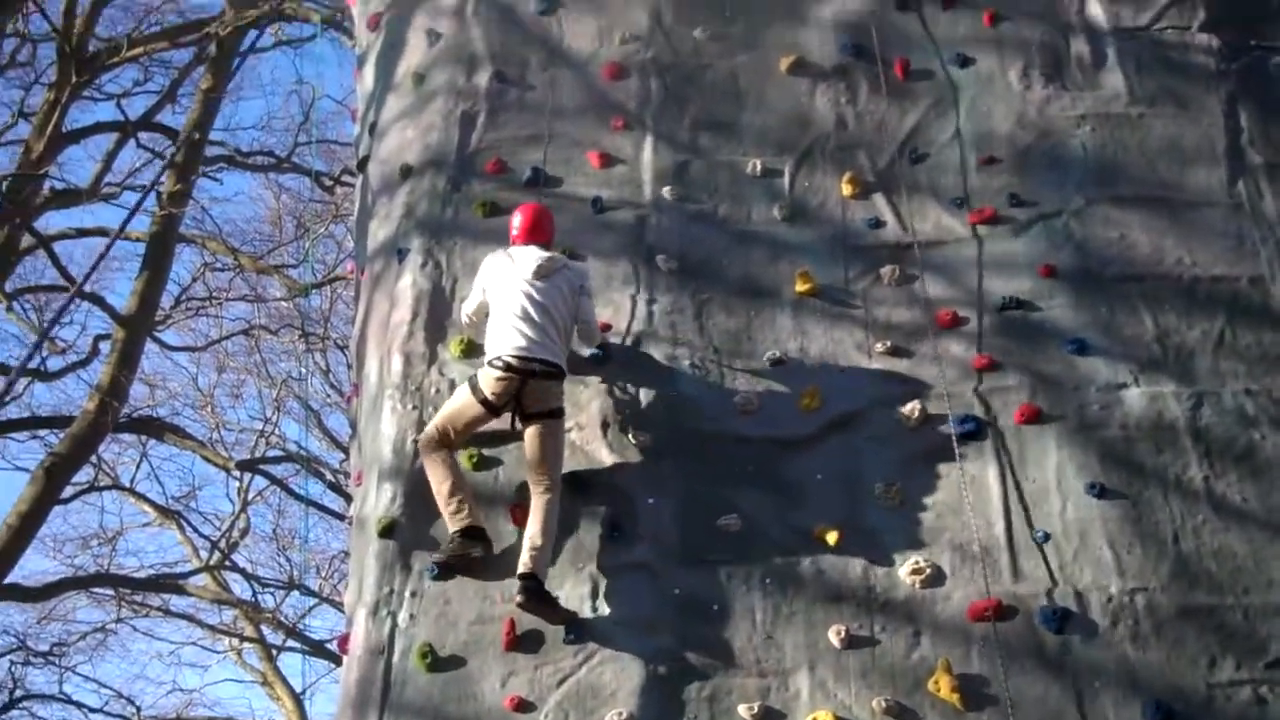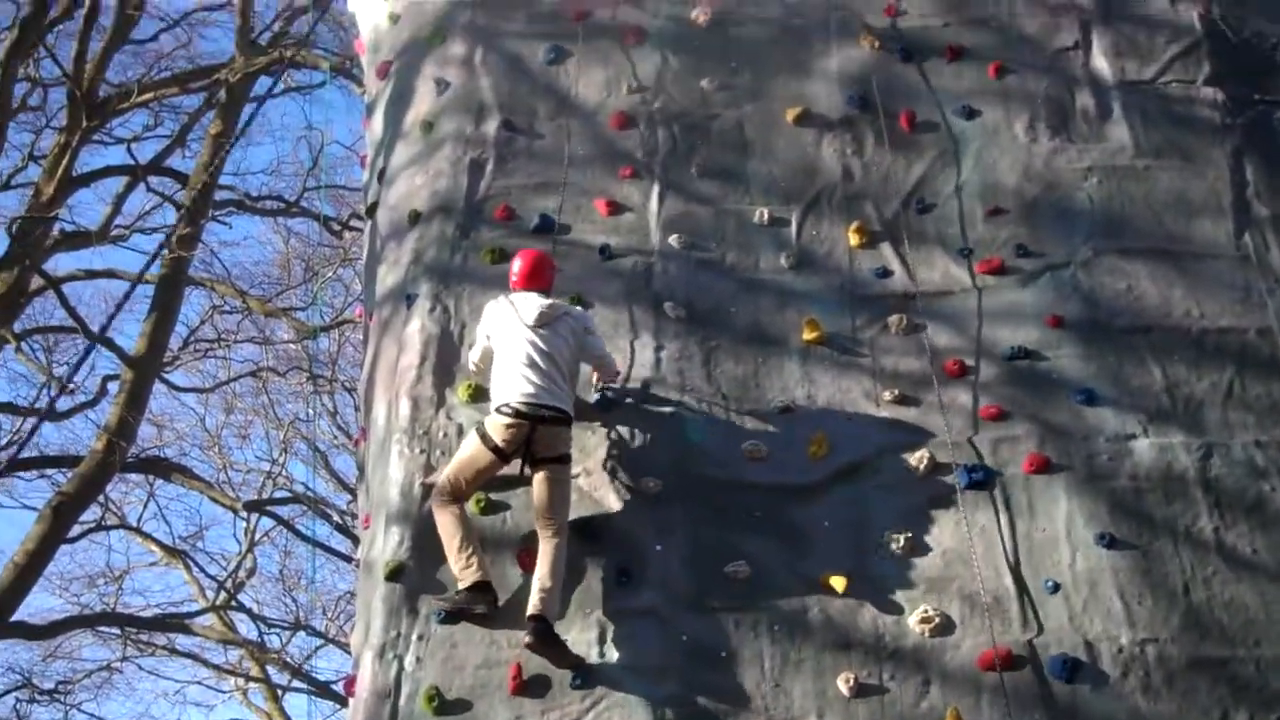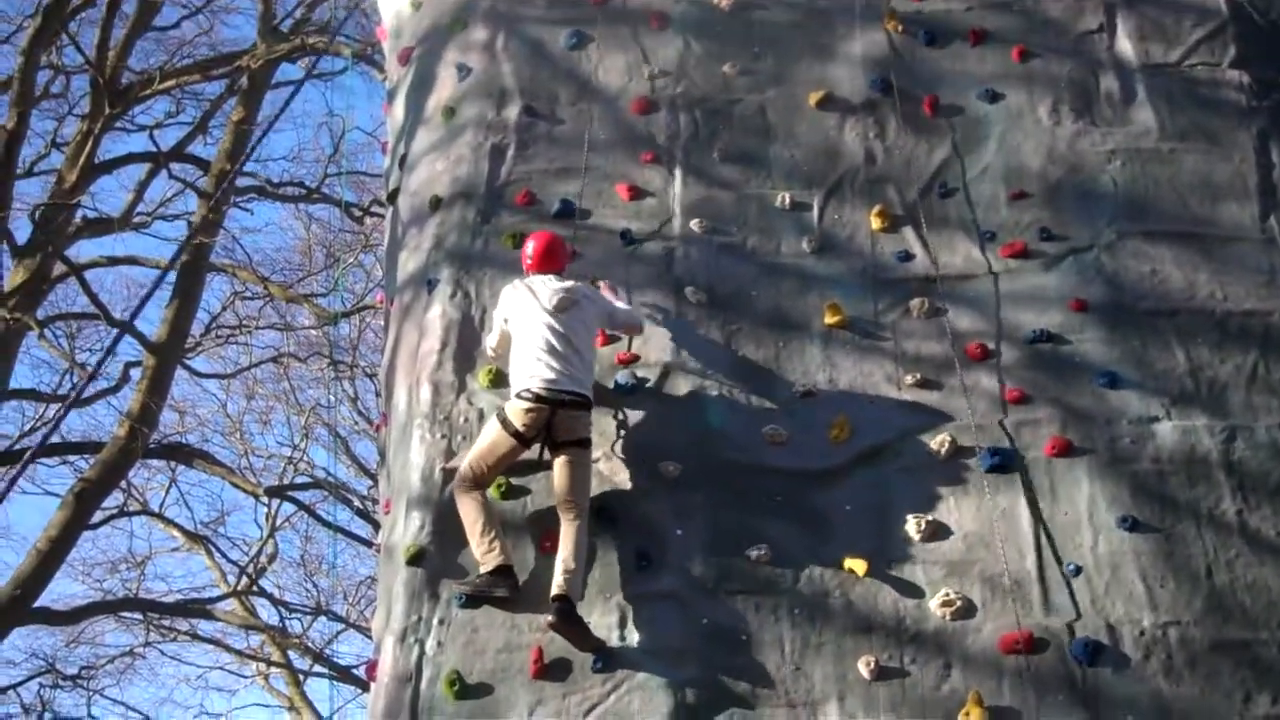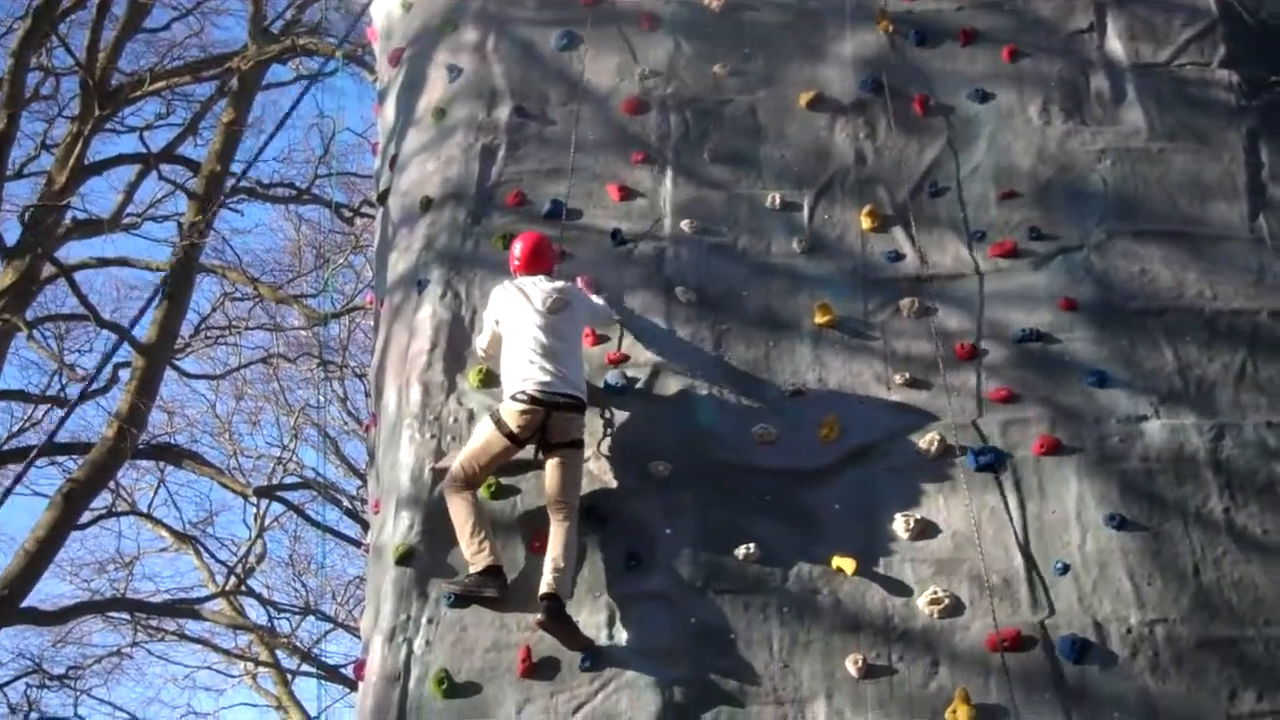
dt=0.2s
person 1, frame 1
left shoulder: (495, 262)
right shoulder: (574, 273)
left elbow: (469, 319)
right elbow: (590, 335)
right wrist: (599, 343)
left hip: (501, 371)
right hip: (547, 380)
left knee: (433, 443)
right knee: (545, 487)
left ankle: (468, 532)
right ankle: (531, 579)
person 1, frame 2
left shoulder: (497, 309)
right shoulder: (574, 317)
left elbow: (476, 365)
right elbow: (607, 371)
right wrist: (607, 379)
left hip: (509, 418)
right hip: (554, 427)
left knee: (445, 494)
right knee: (553, 531)
left ankle: (476, 585)
right ankle: (541, 621)
person 1, frame 3
left shoulder: (513, 293)
right shoulder: (588, 296)
left elbow: (494, 351)
right elbow: (635, 324)
right wrist: (611, 298)
left hip: (529, 403)
right hip: (575, 410)
left knee: (467, 482)
right knee: (574, 513)
left ankle: (496, 570)
right ankle: (563, 602)
person 1, frame 4
left shoulder: (504, 294)
right shoulder: (576, 298)
left elbow: (485, 352)
right elbow: (607, 317)
left hip: (523, 405)
right hip: (569, 411)
left knee: (457, 482)
right knee: (564, 514)
left ankle: (486, 570)
right ankle: (552, 600)
